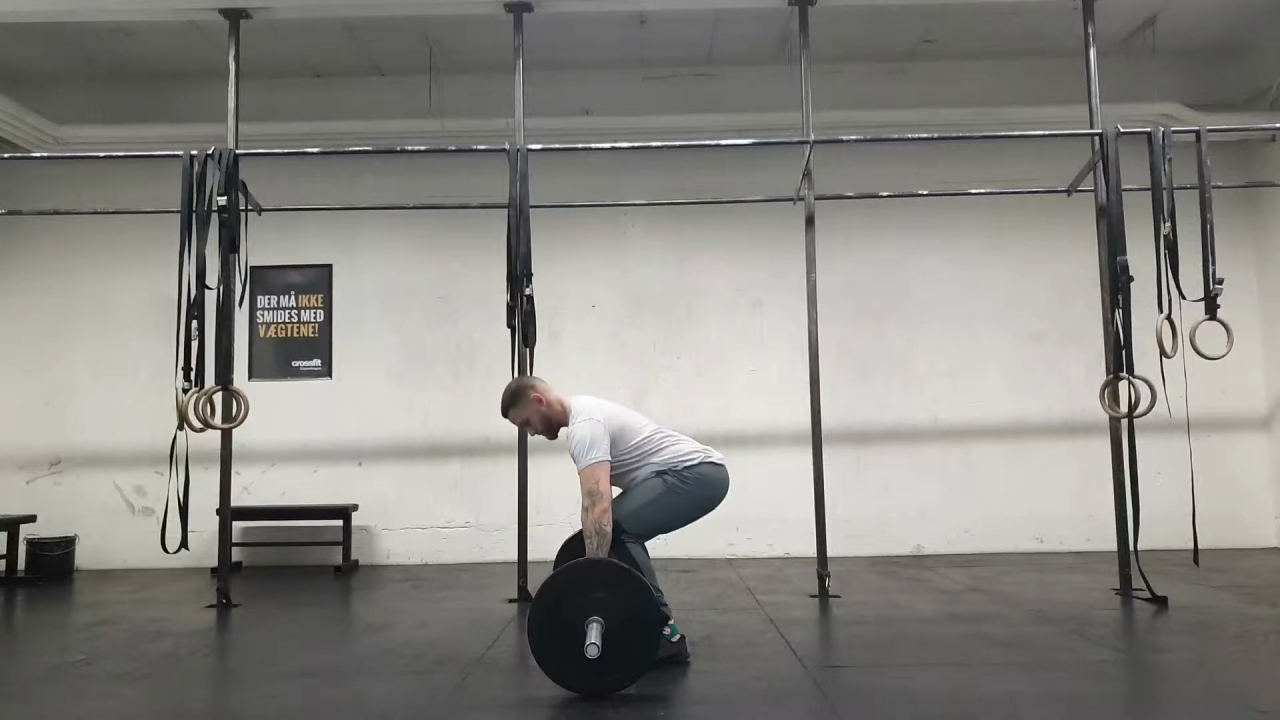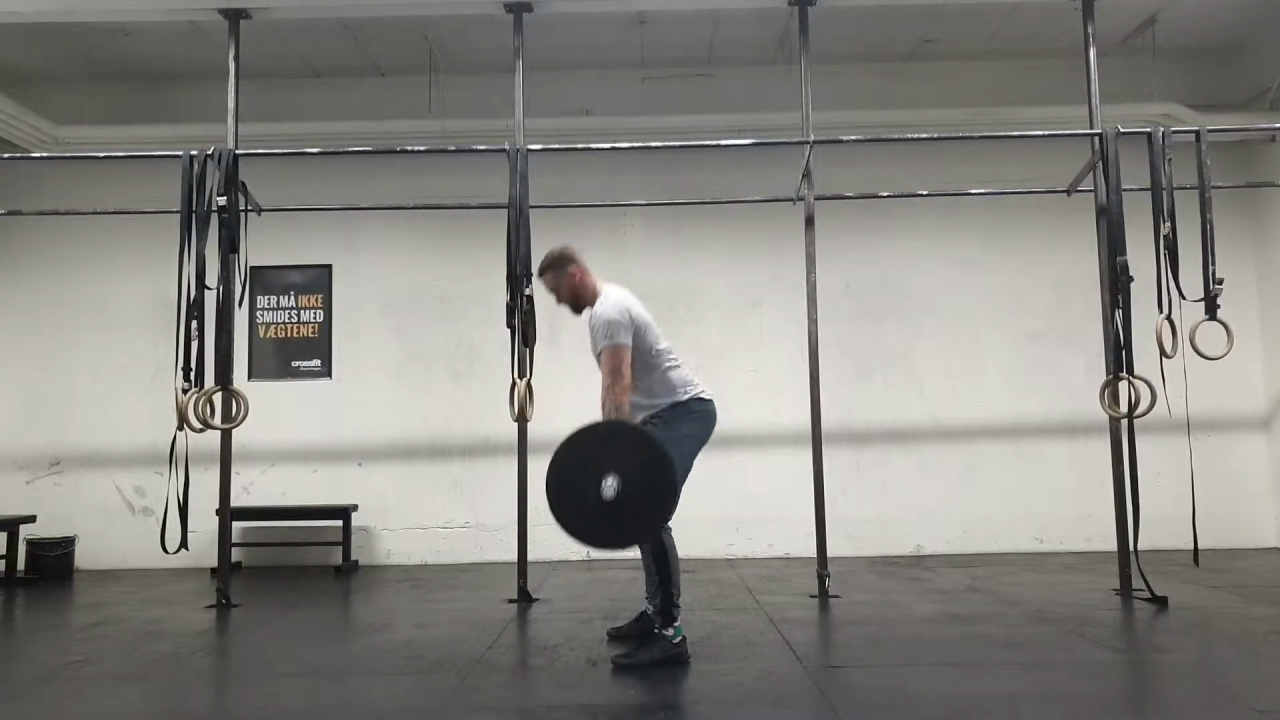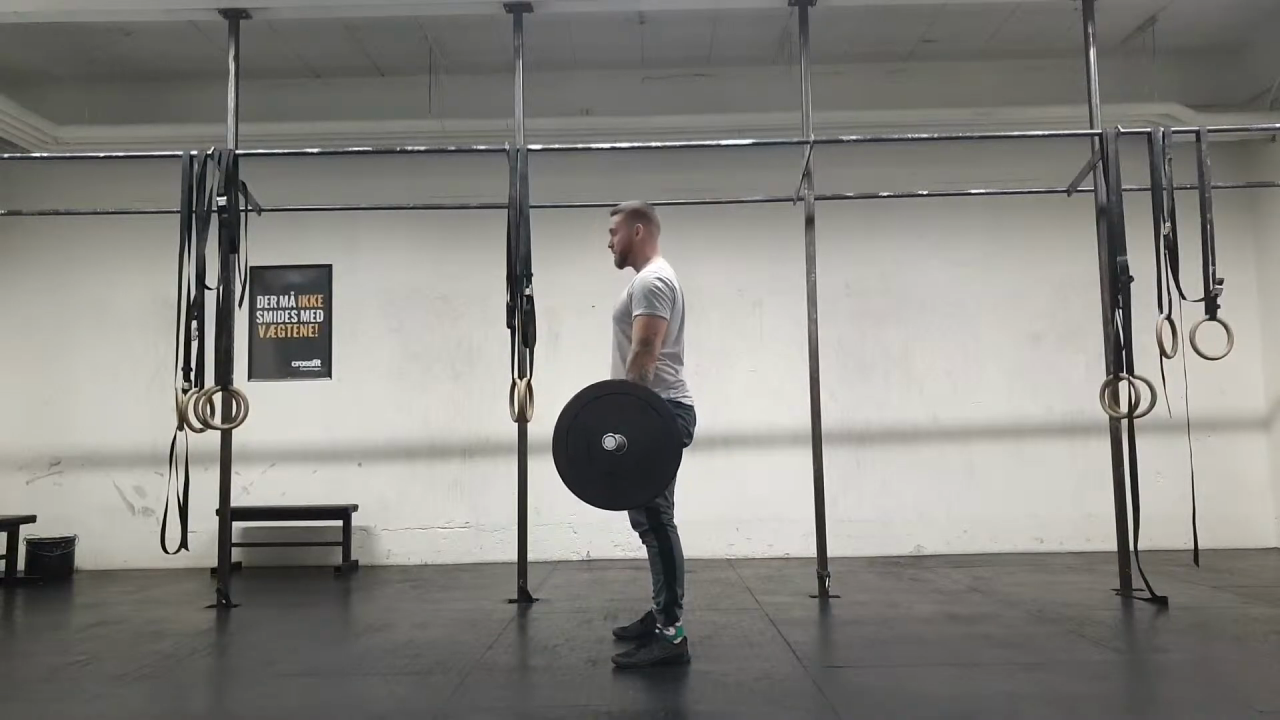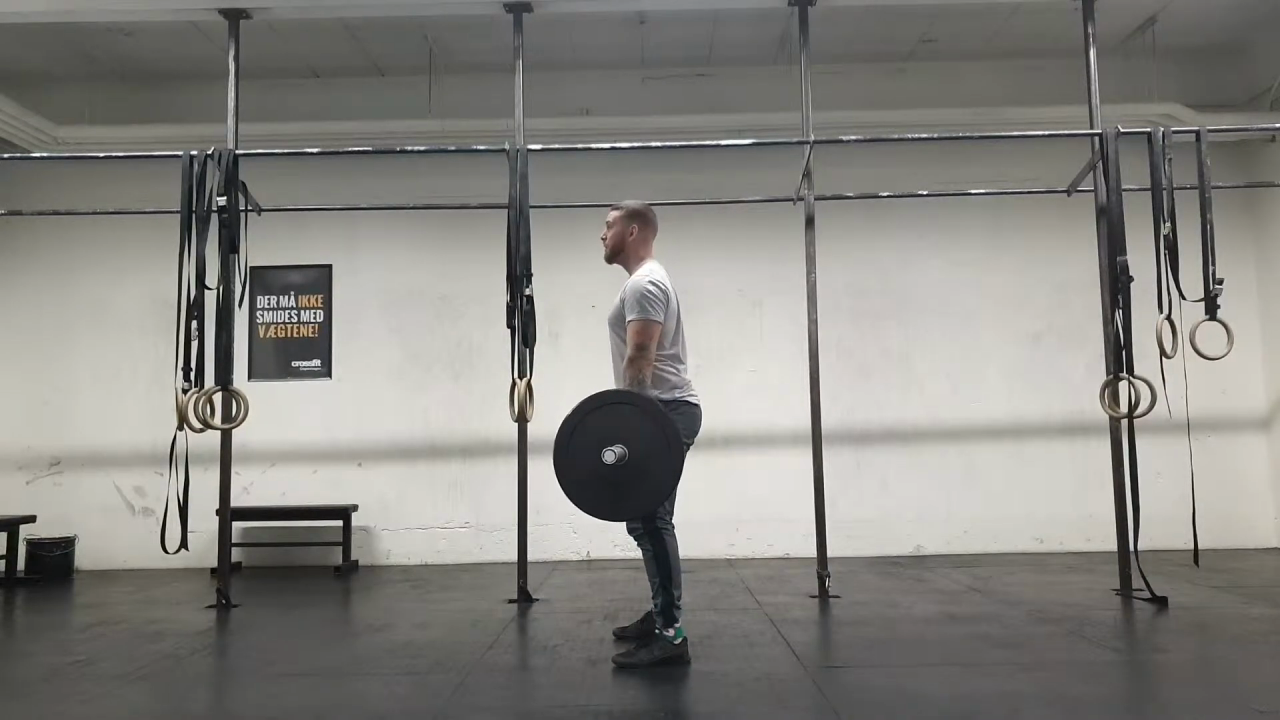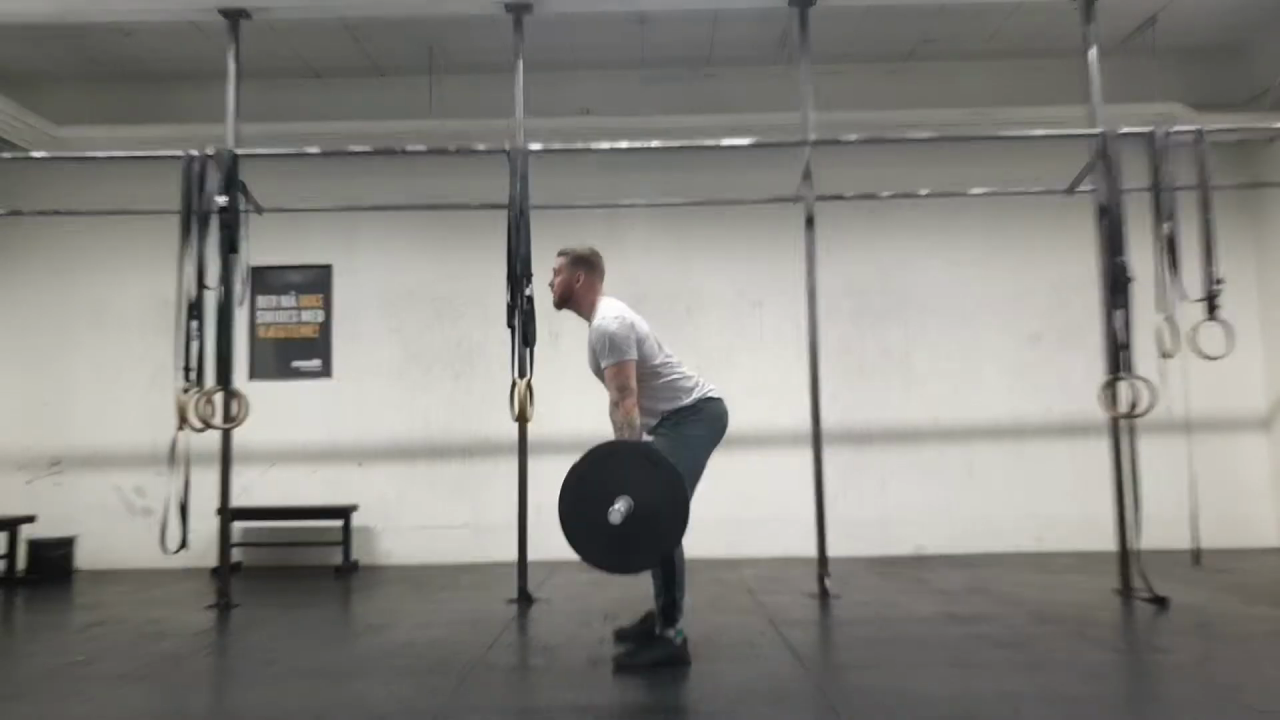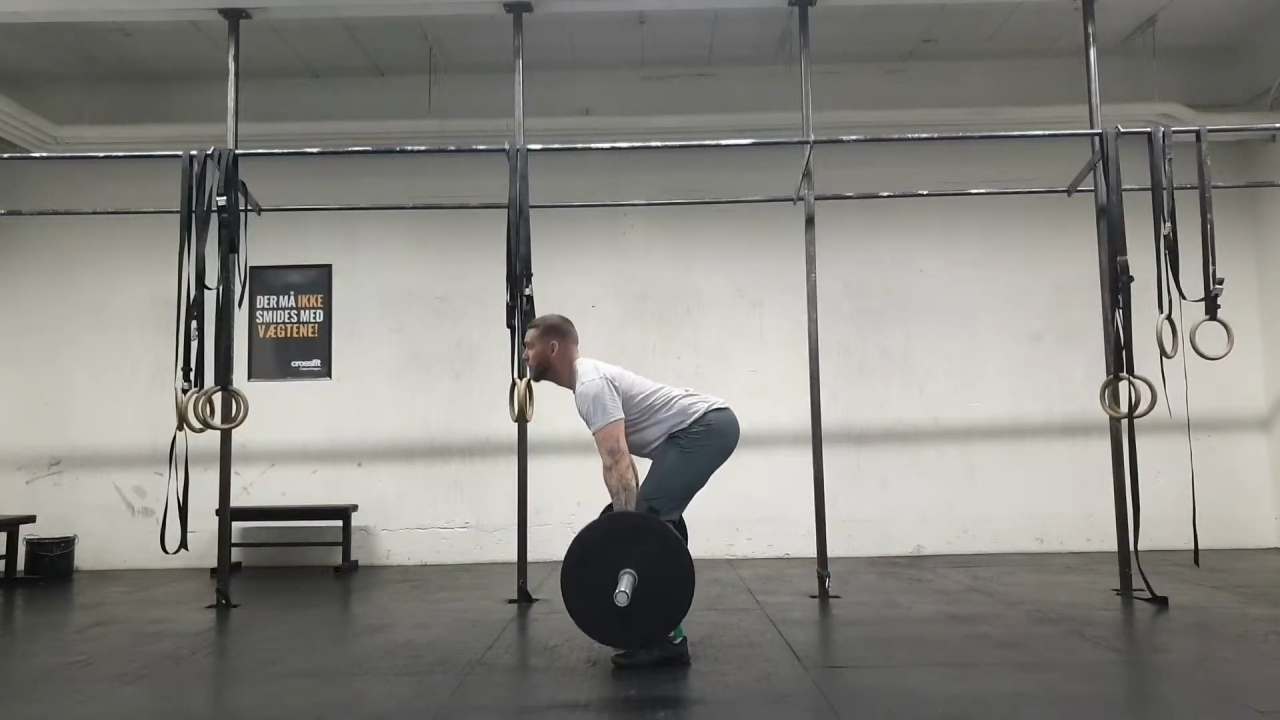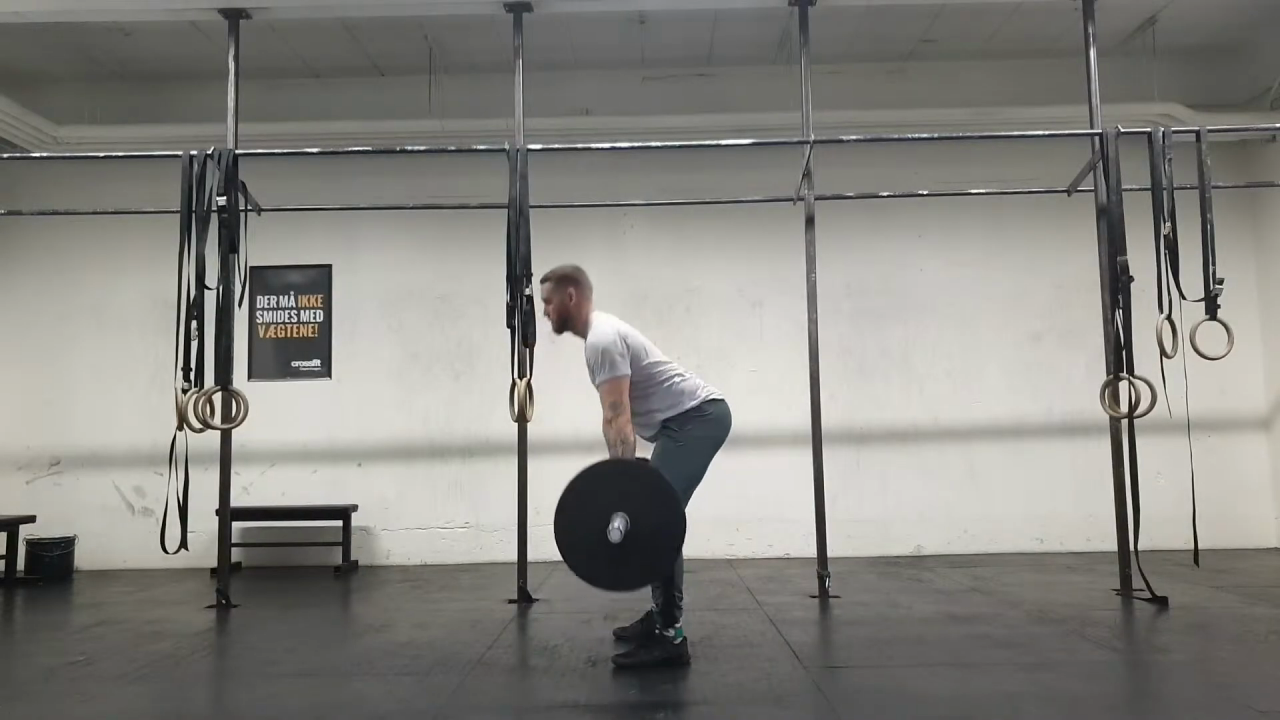
dt=0.7s
person 1, frame 1
left shoulder: (583, 427)
right shoulder: (584, 411)
left elbow: (596, 507)
right elbow: (601, 503)
left hip: (697, 475)
right hip: (701, 472)
left knee: (615, 530)
right knee: (619, 528)
left ankle: (663, 633)
person 1, frame 2
left shoulder: (607, 312)
right shoulder: (611, 306)
left elbow: (618, 388)
right elbow: (622, 384)
left hip: (680, 413)
right hip: (670, 412)
left ankle: (669, 634)
right ankle: (656, 613)
person 1, frame 3
left shoulder: (651, 281)
right shoulder: (651, 280)
left elbow: (644, 355)
left knee: (654, 520)
right knee: (650, 519)
left ankle: (670, 634)
right ankle: (662, 615)
person 1, frame 4
left shoulder: (643, 283)
right shoulder: (645, 281)
left elbow: (640, 359)
left hip: (664, 413)
right hip: (662, 412)
left knee: (649, 519)
right knee: (647, 519)
left ankle: (669, 635)
right ankle: (662, 615)
person 1, frame 5
left shoulder: (607, 325)
right shoulder: (608, 318)
left elbow: (625, 402)
right elbow: (627, 398)
left hip: (692, 415)
right hip: (686, 415)
left ankle: (670, 635)
right ankle: (663, 615)
person 1, frame 6
left shoulder: (591, 385)
right shoulder: (590, 378)
left elbow: (616, 462)
right elbow: (622, 459)
right wrist: (632, 516)
left hip: (706, 426)
right hip: (709, 424)
left knee: (650, 520)
right knee: (651, 516)
left ankle: (668, 637)
person 1, frame 7
left shoulder: (602, 339)
right shoulder: (603, 333)
left elbow: (617, 419)
right elbow: (622, 417)
left hip: (697, 417)
right hip: (696, 416)
left ankle: (669, 635)
right ankle: (661, 615)
